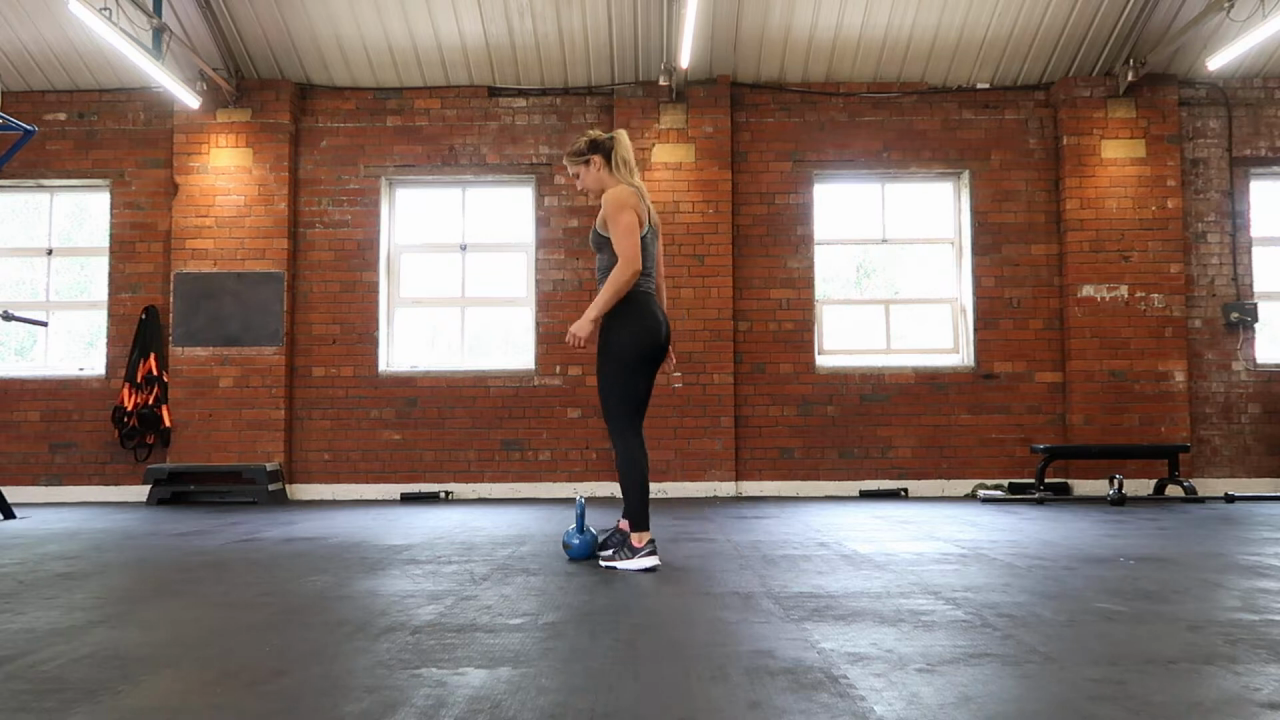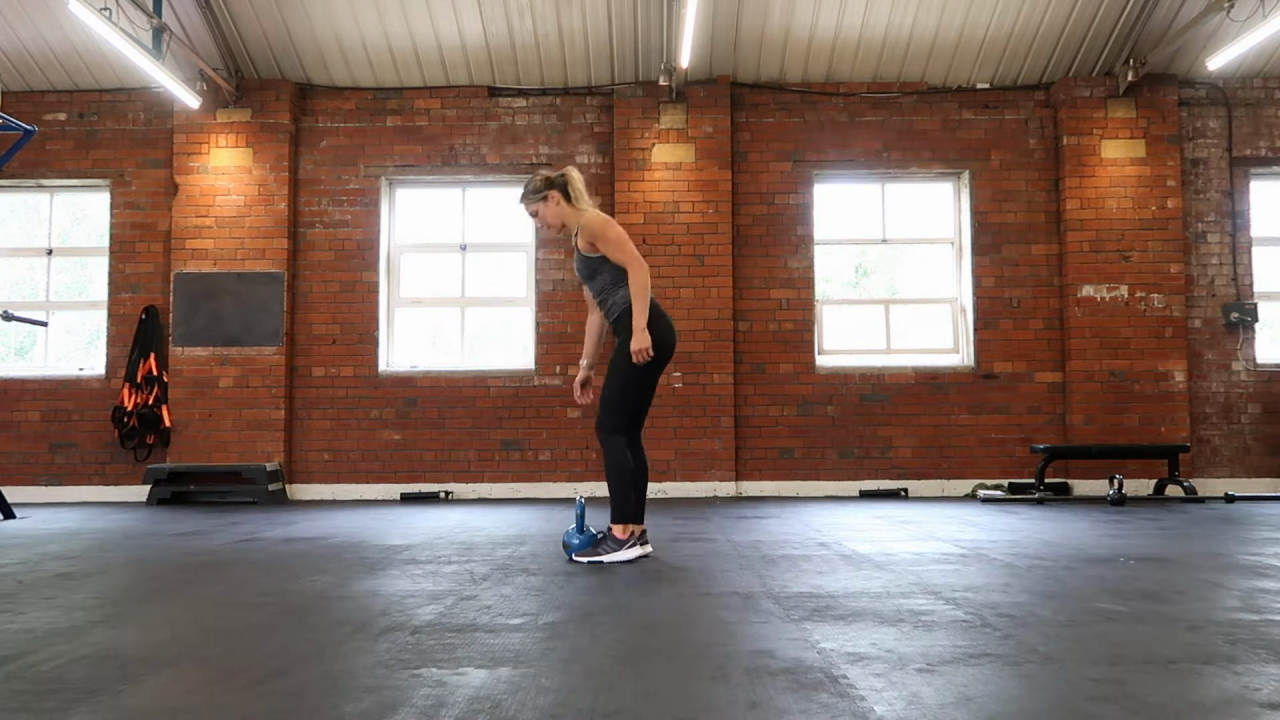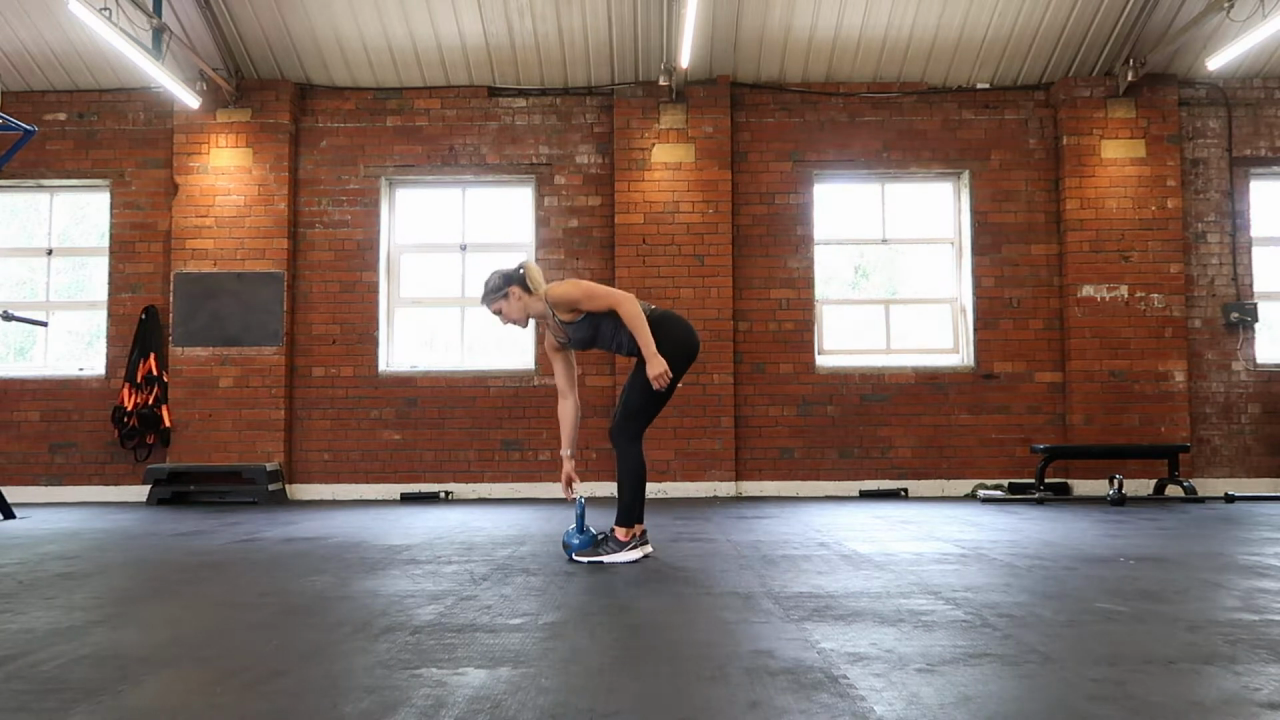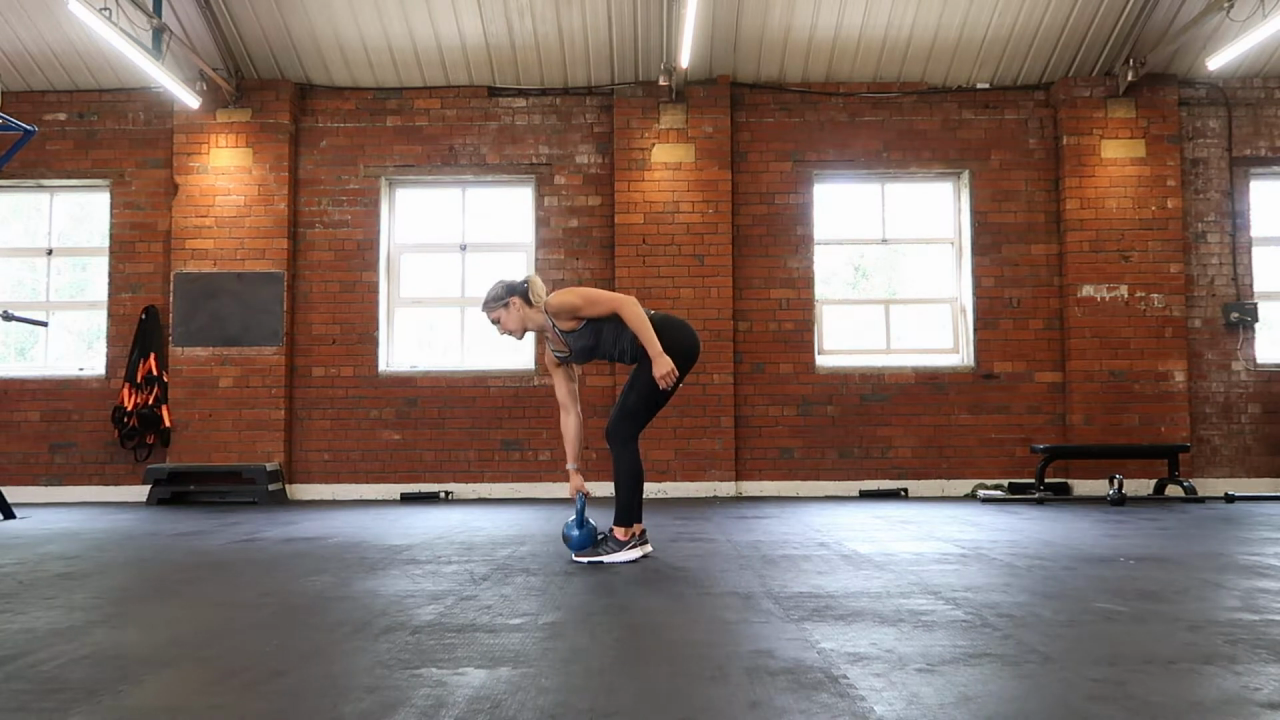
dt=0.5s
person 1, frame 1
left shoulder: (616, 198)
right shoulder: (640, 200)
left elbow: (629, 266)
left wrist: (590, 316)
right wrist: (660, 336)
left hip: (628, 323)
right hip: (651, 321)
left knee: (623, 431)
right knee: (628, 429)
left ankle: (641, 543)
right ankle: (632, 525)
person 1, frame 2
left shoulder: (592, 222)
right shoulder: (579, 240)
left elbow: (638, 268)
right elbow: (597, 310)
left wrist: (639, 331)
right wrist: (586, 366)
left hip: (645, 333)
right hip: (636, 334)
left knee: (610, 429)
right knee: (626, 433)
left ankle: (623, 535)
right ankle: (634, 531)
person 1, frame 3
left shoulder: (559, 294)
right shoulder: (553, 337)
left elbow: (625, 300)
right elbow: (567, 396)
left wrist: (651, 356)
right wrist: (567, 455)
left hip: (669, 340)
right hip: (656, 348)
left knee: (626, 432)
right knee: (622, 433)
left ankle: (625, 537)
right ankle: (635, 531)
person 1, frame 4
left shoulder: (558, 304)
right shoulder: (553, 351)
left elbow: (626, 303)
right elbow: (569, 411)
left wrist: (659, 355)
right wrist: (574, 471)
left hip: (669, 343)
right hip: (655, 351)
left knee: (621, 433)
right knee: (620, 433)
left ankle: (624, 537)
right ankle: (634, 531)
